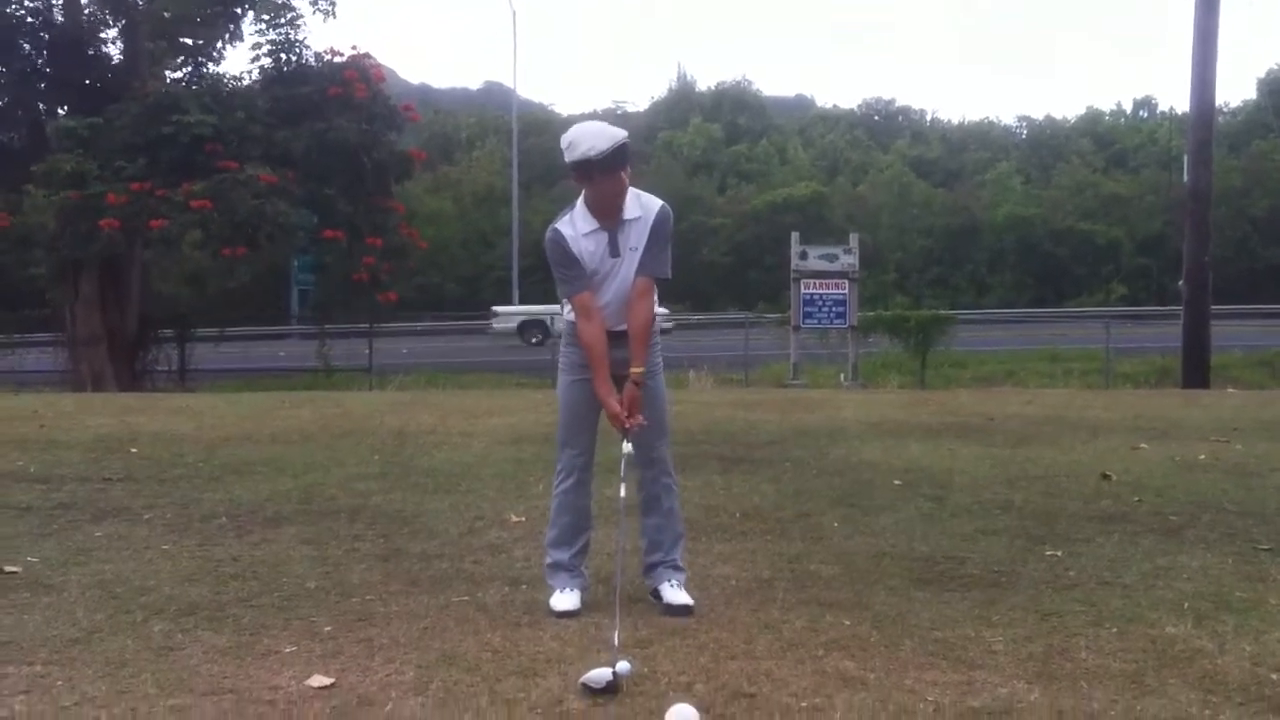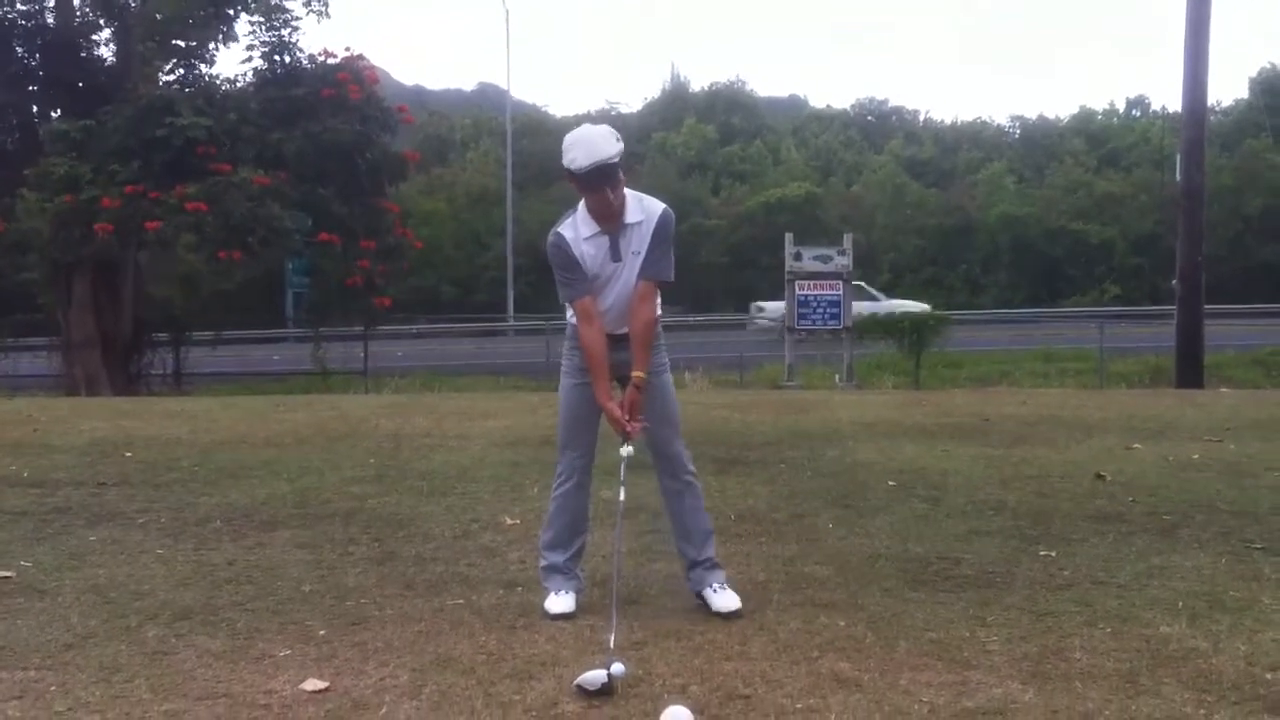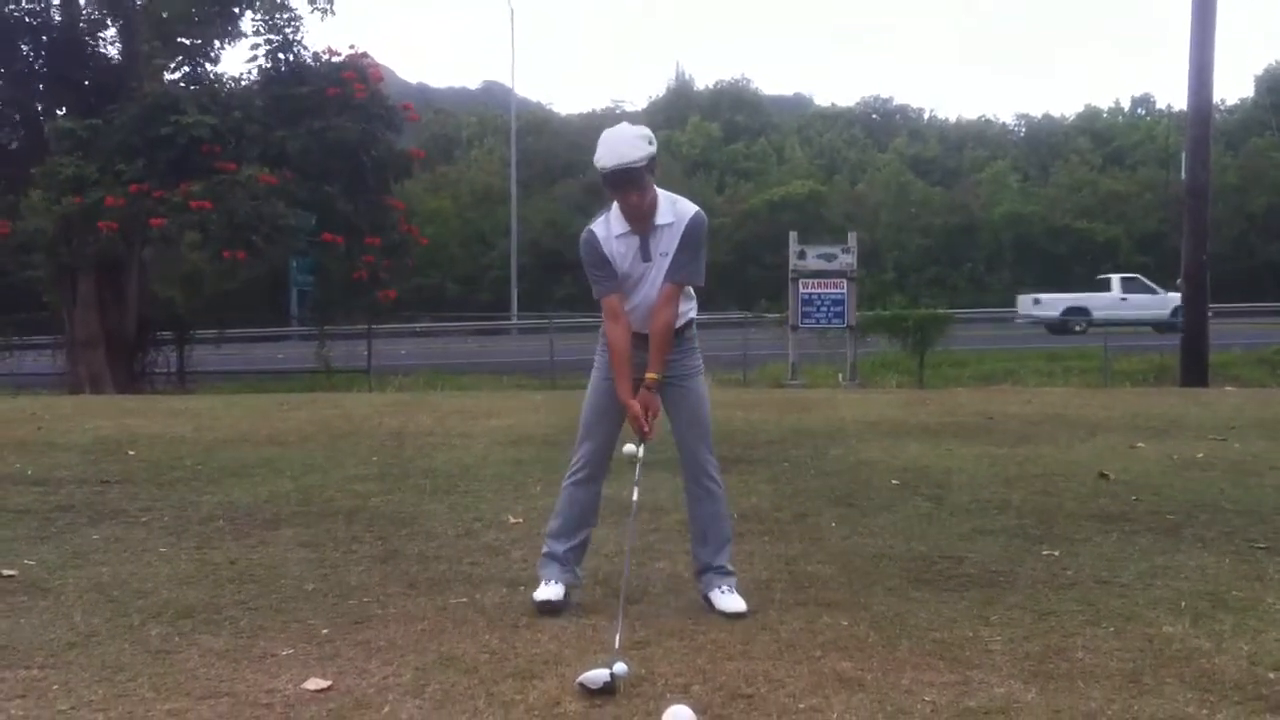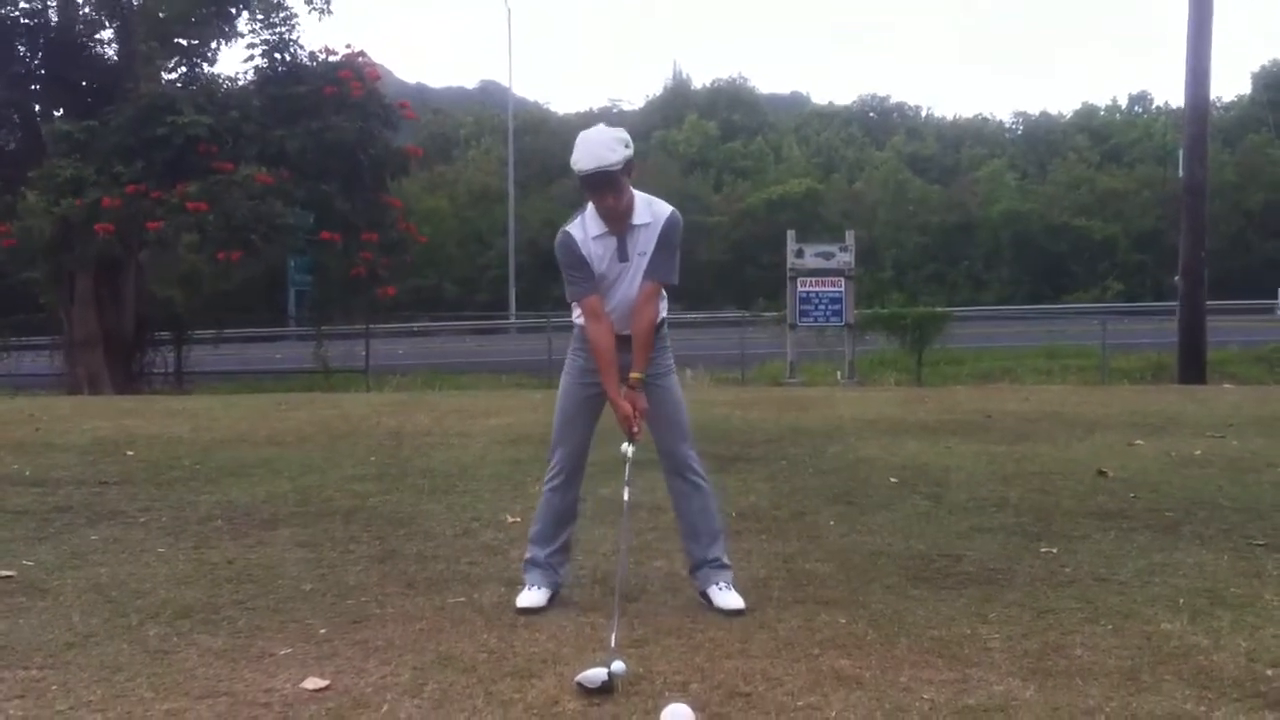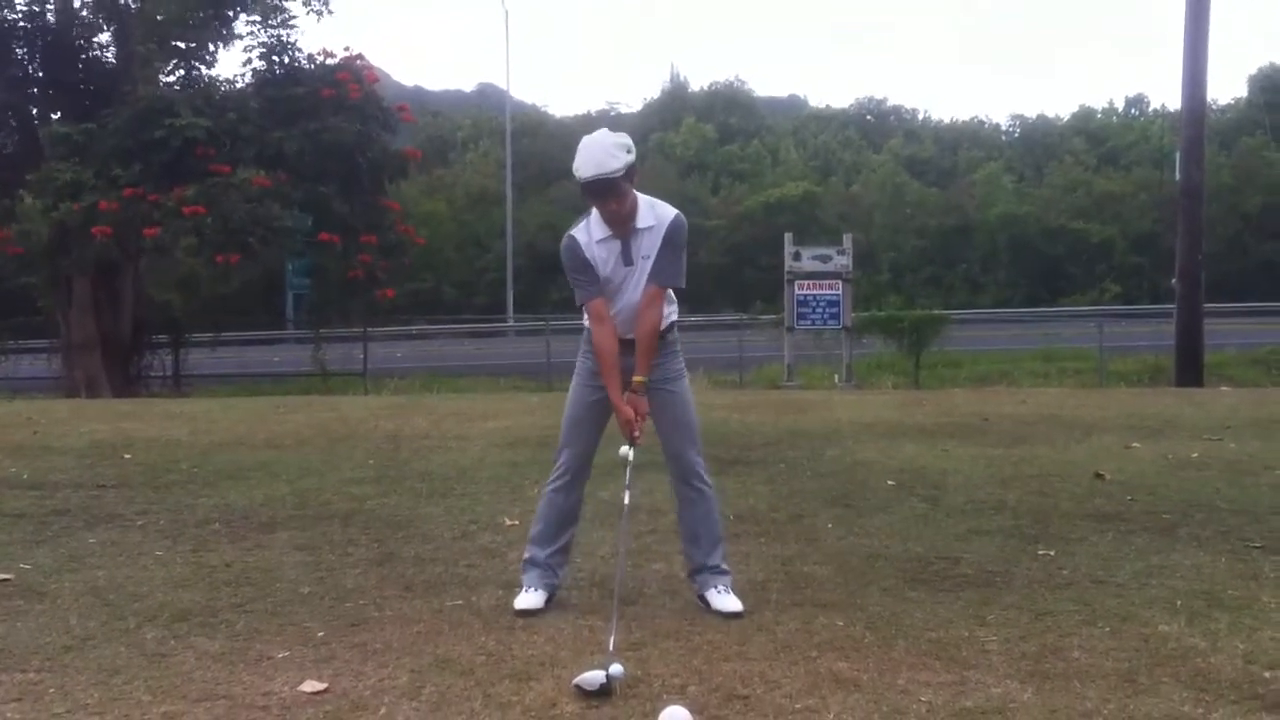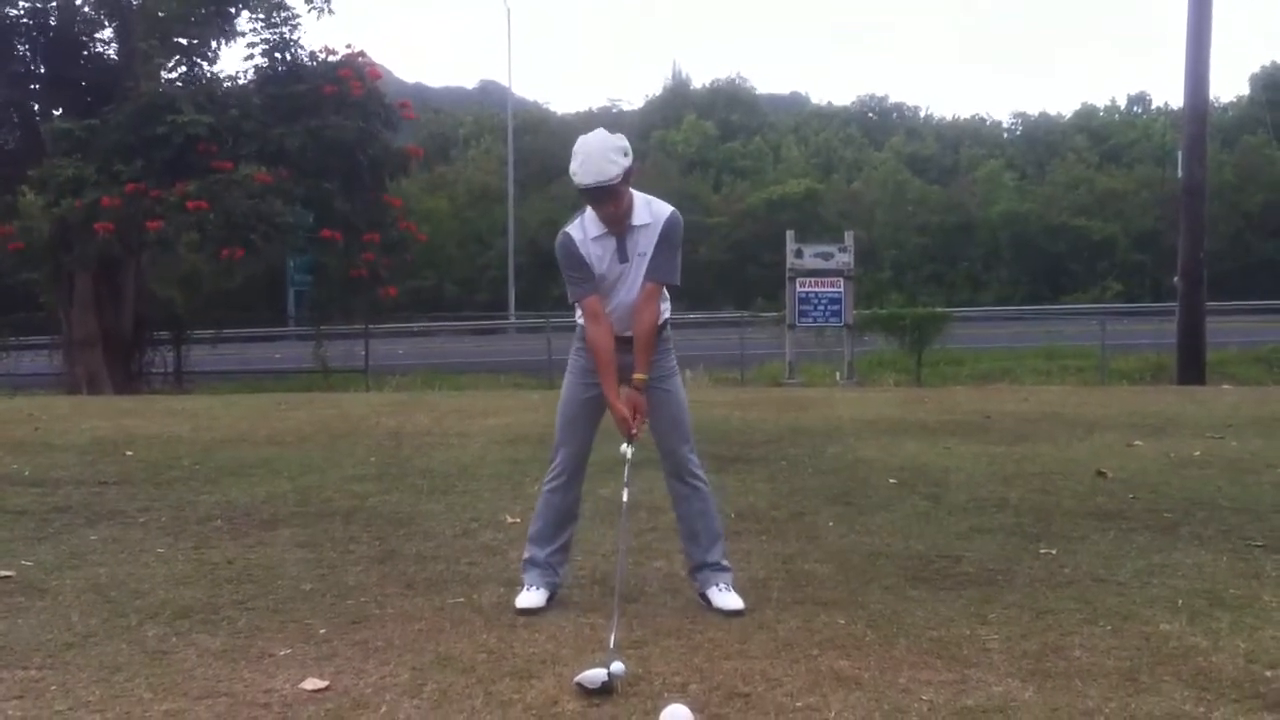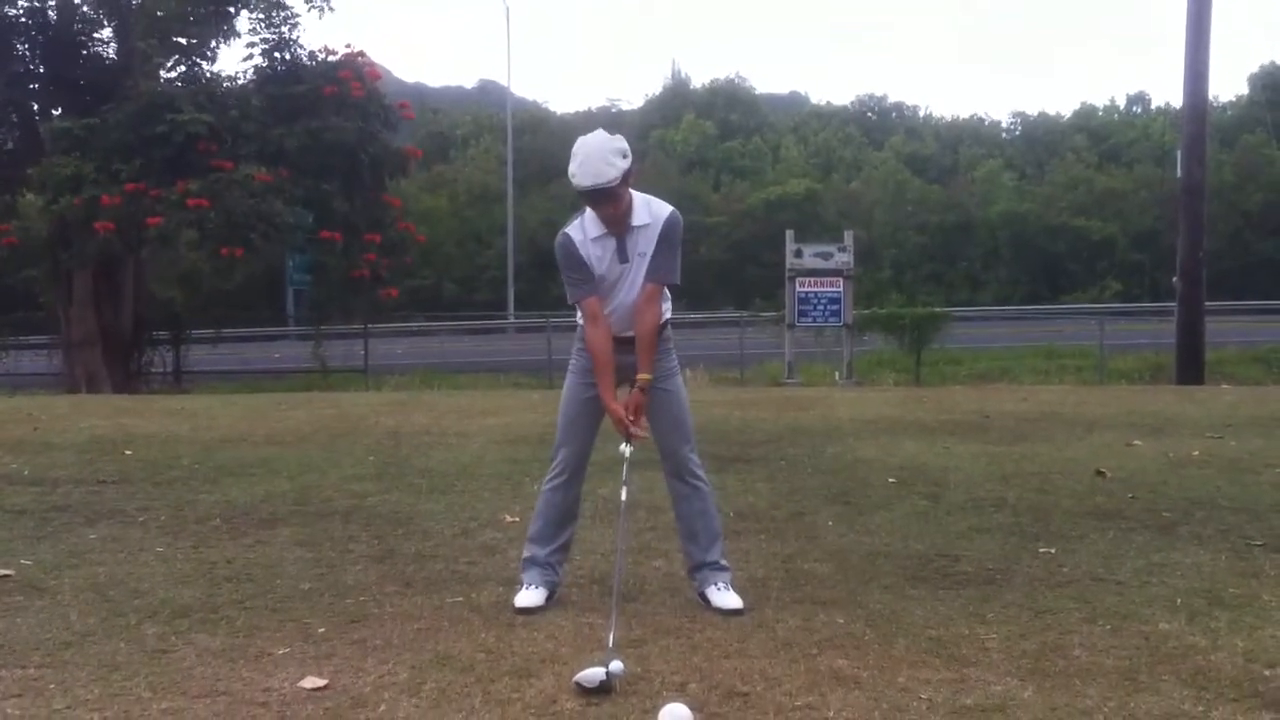
dt=0.3s
person 1, frame 1
left shoulder: (655, 215)
right shoulder: (561, 235)
left elbow: (641, 300)
right elbow: (587, 316)
left wrist: (635, 379)
right wrist: (605, 393)
left hip: (640, 341)
right hip: (583, 346)
left knee: (656, 460)
right knee: (573, 461)
left ankle: (665, 572)
right ankle: (565, 575)
person 1, frame 2
left shoulder: (657, 218)
right shoulder: (563, 239)
left elbow: (643, 304)
right elbow: (587, 320)
left wrist: (637, 383)
right wrist: (603, 398)
left hip: (644, 345)
right hip: (586, 349)
left knee: (674, 459)
right knee: (573, 465)
left ankle: (706, 572)
right ankle: (560, 577)
person 1, frame 3
left shoulder: (690, 220)
right shoulder: (596, 237)
left elbow: (666, 305)
right elbow: (615, 318)
left wrist: (652, 383)
right wrist: (626, 396)
left hip: (676, 346)
right hip: (618, 346)
left knee: (701, 462)
right knee: (588, 459)
left ankle: (717, 577)
right ankle: (557, 569)
person 1, frame 4
left shoulder: (665, 220)
right shoulder: (571, 238)
left elbow: (646, 304)
right elbow: (596, 319)
left wrist: (637, 382)
right wrist: (614, 394)
left hip: (650, 346)
right hip: (591, 349)
left knee: (682, 459)
right knee: (564, 463)
left ankle: (713, 572)
right ankle: (542, 572)
person 1, frame 5
left shoulder: (670, 223)
right shoulder: (576, 242)
left elbow: (651, 308)
right elbow: (601, 321)
left wrist: (640, 387)
right wrist: (617, 398)
left hip: (659, 350)
right hip: (599, 352)
left knee: (689, 464)
right knee: (569, 465)
left ankle: (711, 577)
right ankle: (540, 574)
person 1, frame 6
left shoulder: (665, 221)
right shoulder: (571, 240)
left elbow: (647, 306)
right elbow: (596, 319)
left wrist: (639, 384)
right wrist: (612, 396)
left hip: (652, 345)
right hip: (593, 349)
left knee: (682, 461)
right knee: (566, 462)
left ankle: (712, 574)
right ankle: (540, 573)
person 1, frame 7
left shoulder: (665, 220)
right shoulder: (571, 240)
left elbow: (649, 306)
right elbow: (595, 320)
left wrist: (642, 385)
right wrist: (608, 397)
left hip: (653, 345)
right hip: (594, 349)
left knee: (683, 460)
right knee: (566, 462)
left ankle: (711, 574)
right ankle: (539, 573)
